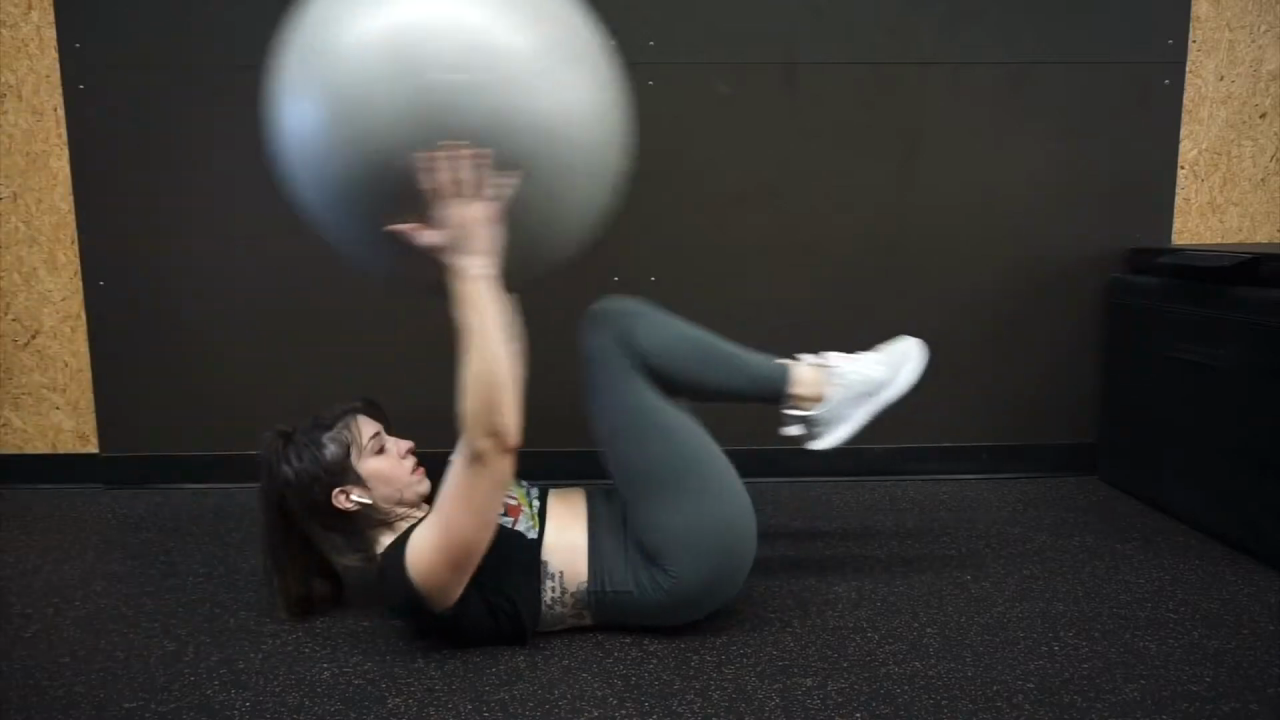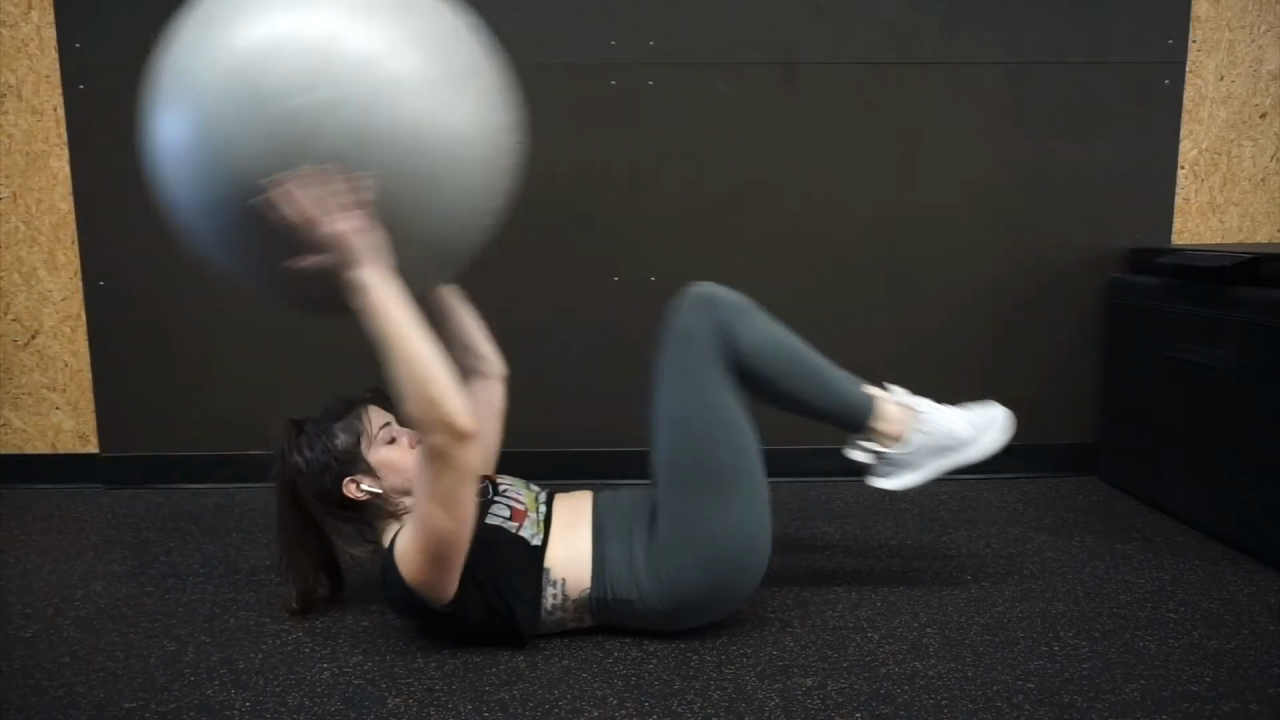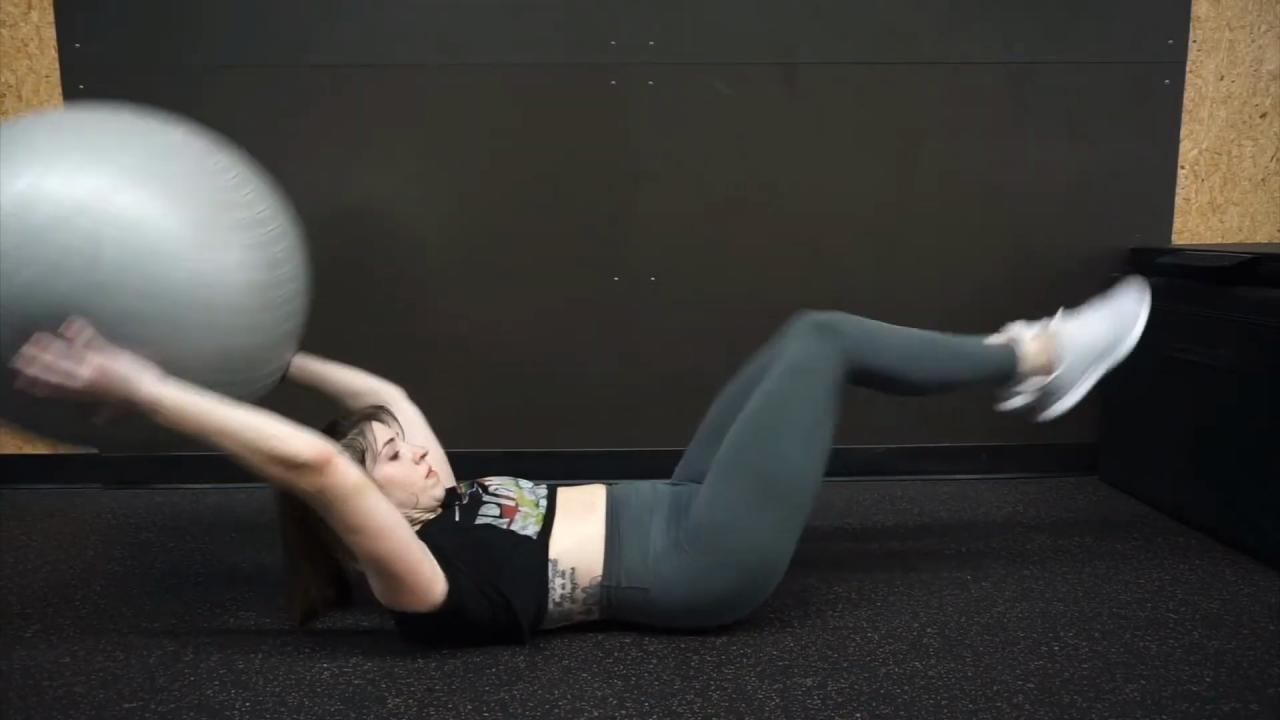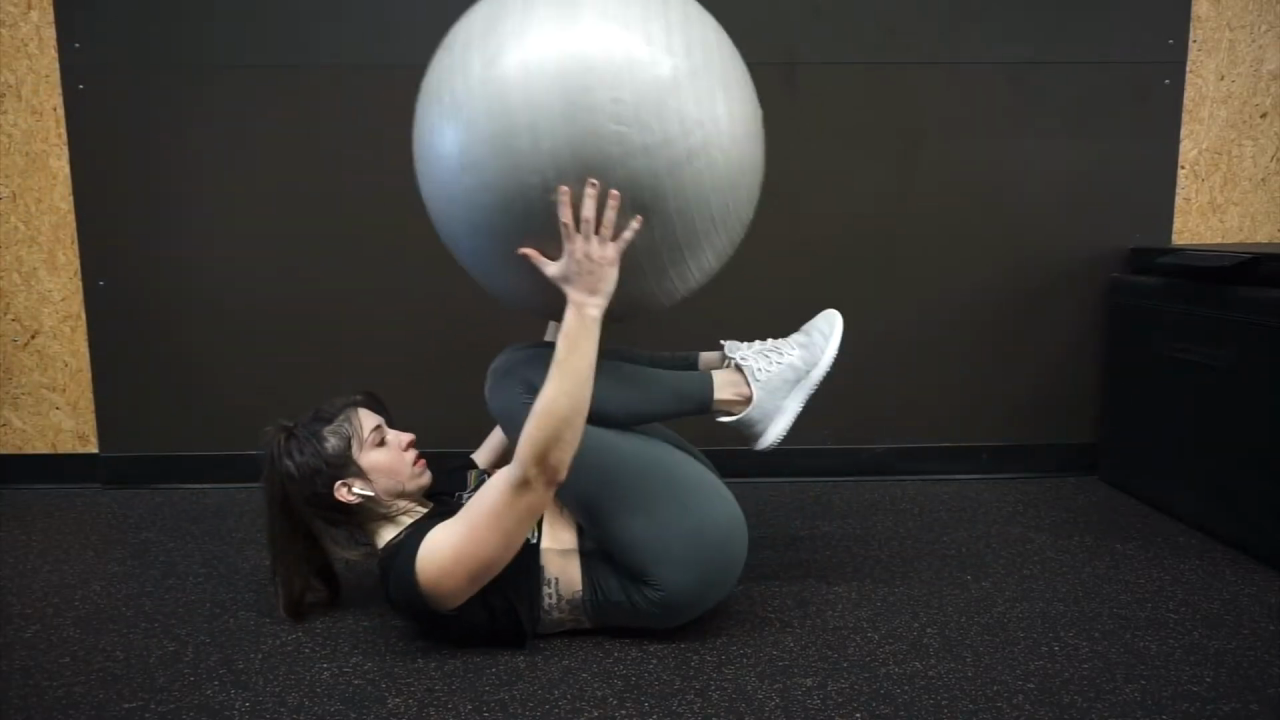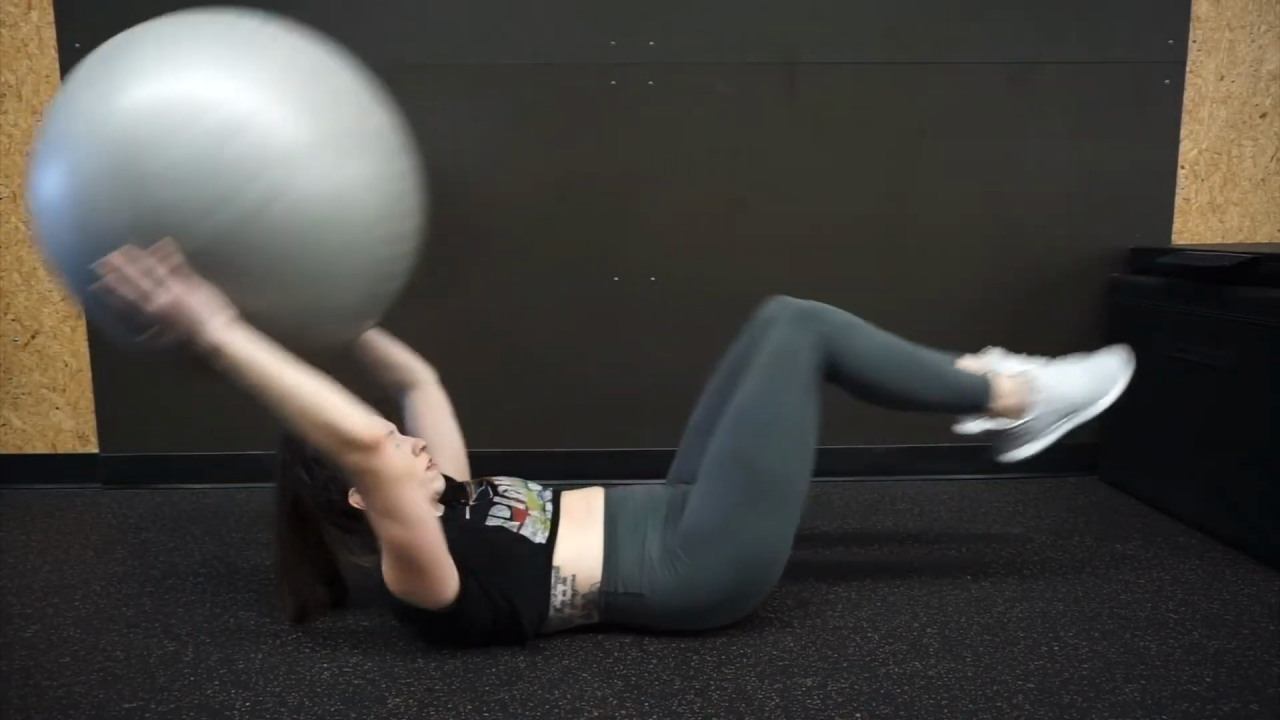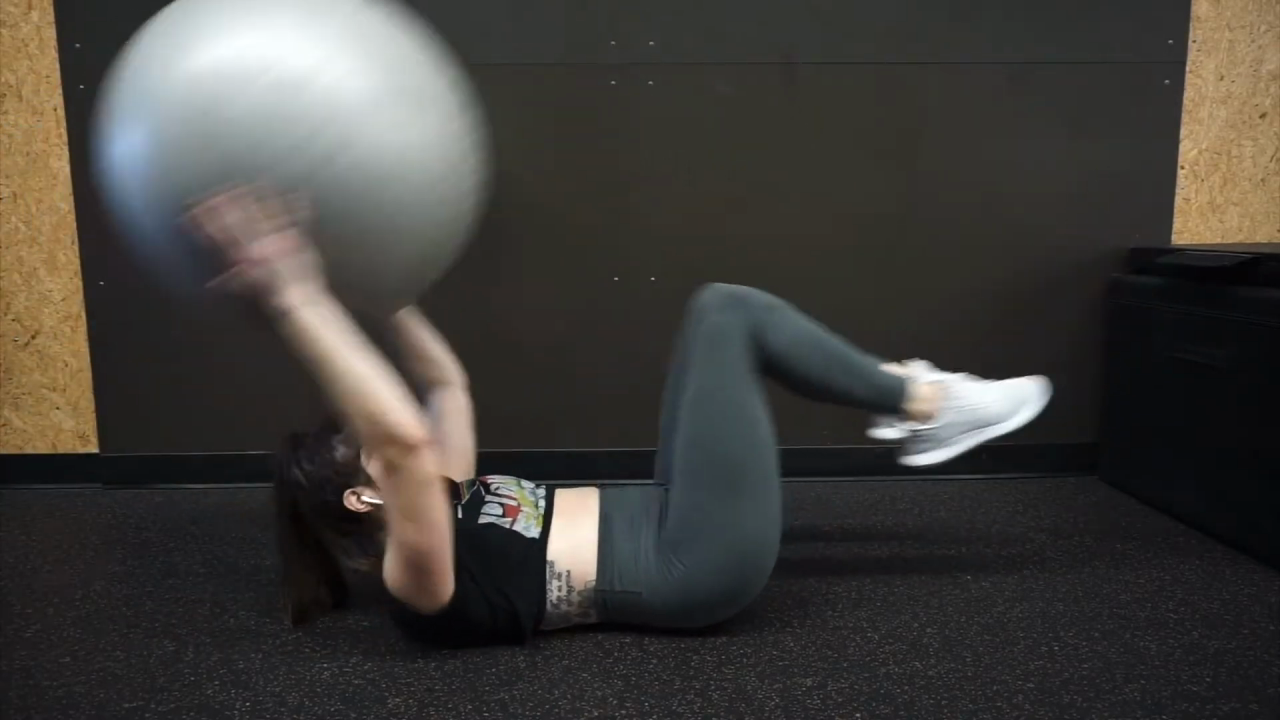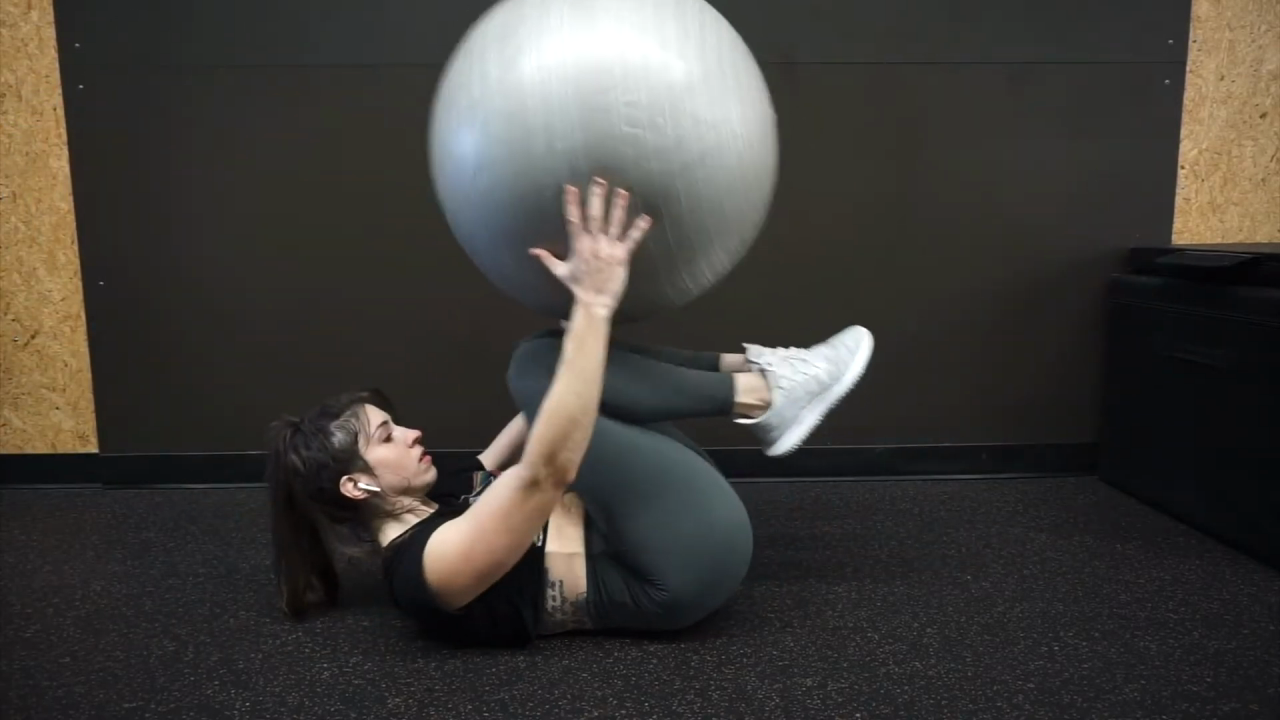
dt=0.7s
person 1, frame 1
left shoulder: (427, 515)
right shoulder: (420, 571)
left elbow: (497, 396)
right elbow: (494, 435)
left wrist: (478, 266)
right wrist: (472, 265)
left hip: (690, 543)
right hip: (697, 560)
left knee: (610, 339)
right knee: (608, 322)
left ankle: (808, 381)
right ankle: (814, 390)
person 1, frame 2
left shoulder: (444, 515)
right shoulder: (423, 570)
left elbow: (488, 378)
right elbow: (452, 430)
left wrist: (409, 268)
right wrist: (367, 273)
left hip: (676, 544)
right hip: (697, 570)
left knee: (703, 322)
right knee: (703, 311)
left ankle: (887, 419)
right ankle: (894, 428)
person 1, frame 3
left shoulder: (440, 519)
right shoulder: (420, 587)
left elbow: (389, 403)
right elbow: (313, 461)
right wrist: (141, 385)
left hip: (681, 525)
right hip: (708, 568)
left knee: (813, 343)
right knee: (817, 343)
left ankle: (1026, 354)
right ankle: (1046, 356)
person 1, frame 4
left shoulder: (435, 504)
right shoulder: (423, 568)
right elbow: (542, 467)
left wrist: (575, 296)
right wrist: (585, 299)
left hip: (677, 530)
right hip: (689, 552)
left knee: (525, 380)
right knee: (517, 379)
left ankle: (733, 373)
right ankle: (737, 388)
person 1, frame 5
left shoulder: (462, 510)
right shoulder: (427, 587)
left elbow: (420, 377)
right elbow: (366, 442)
right wrist: (221, 329)
left hip: (682, 520)
right hip: (705, 564)
left knee: (788, 330)
right knee: (792, 326)
left ankle: (999, 383)
right ankle: (1014, 402)
person 1, frame 6
left shoulder: (450, 508)
right shoulder: (421, 586)
left elbow: (444, 380)
right elbow: (401, 435)
right wrist: (300, 299)
left hip: (675, 519)
right hip: (702, 566)
left knee: (722, 317)
right knee: (723, 311)
left ankle: (919, 397)
right ankle: (924, 404)
person 1, frame 7
left shoulder: (431, 504)
right shoulder: (427, 564)
right elbow: (551, 465)
right wrist: (595, 300)
left hip: (671, 533)
right hip: (688, 561)
left knee: (548, 364)
right knee: (550, 367)
left ankle: (758, 376)
right ankle: (764, 397)
